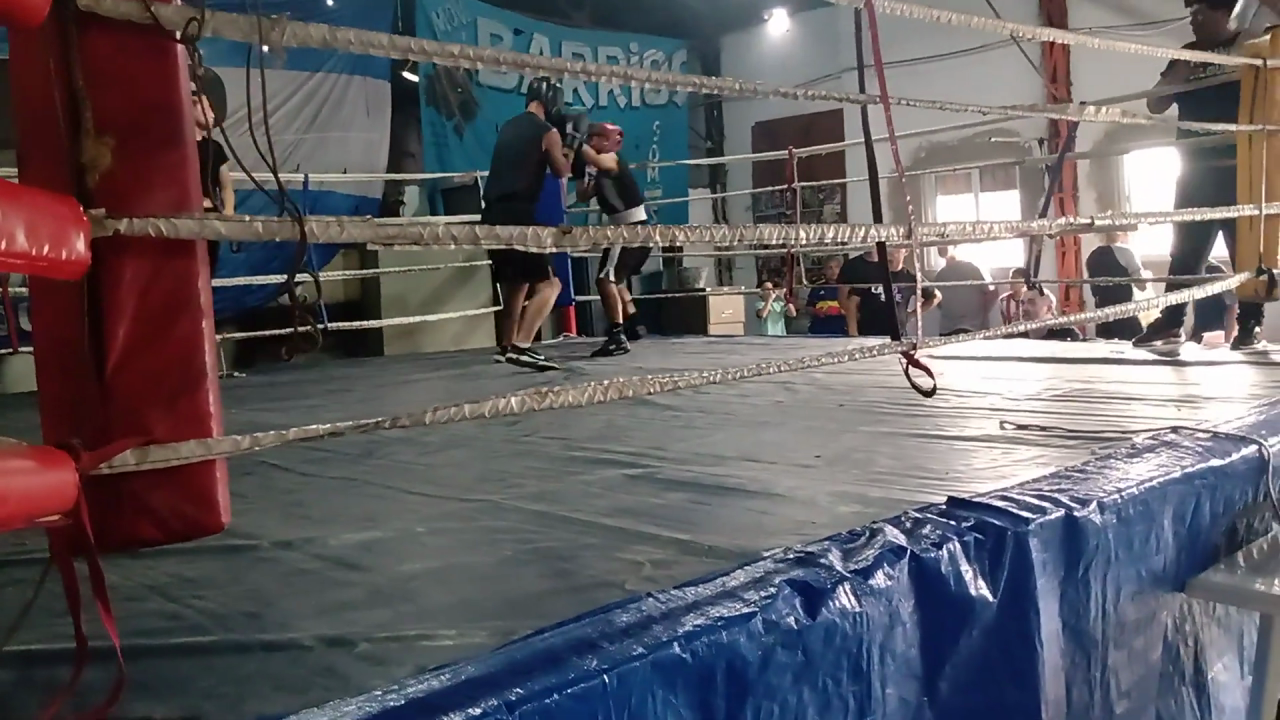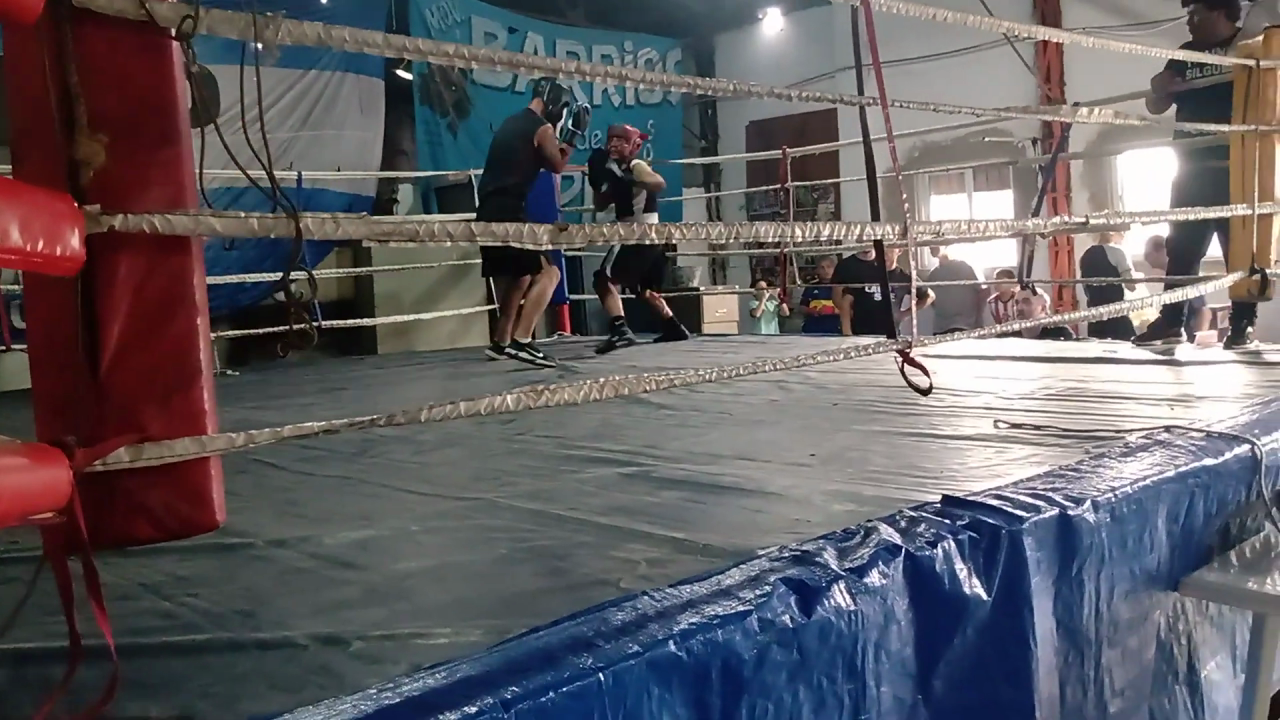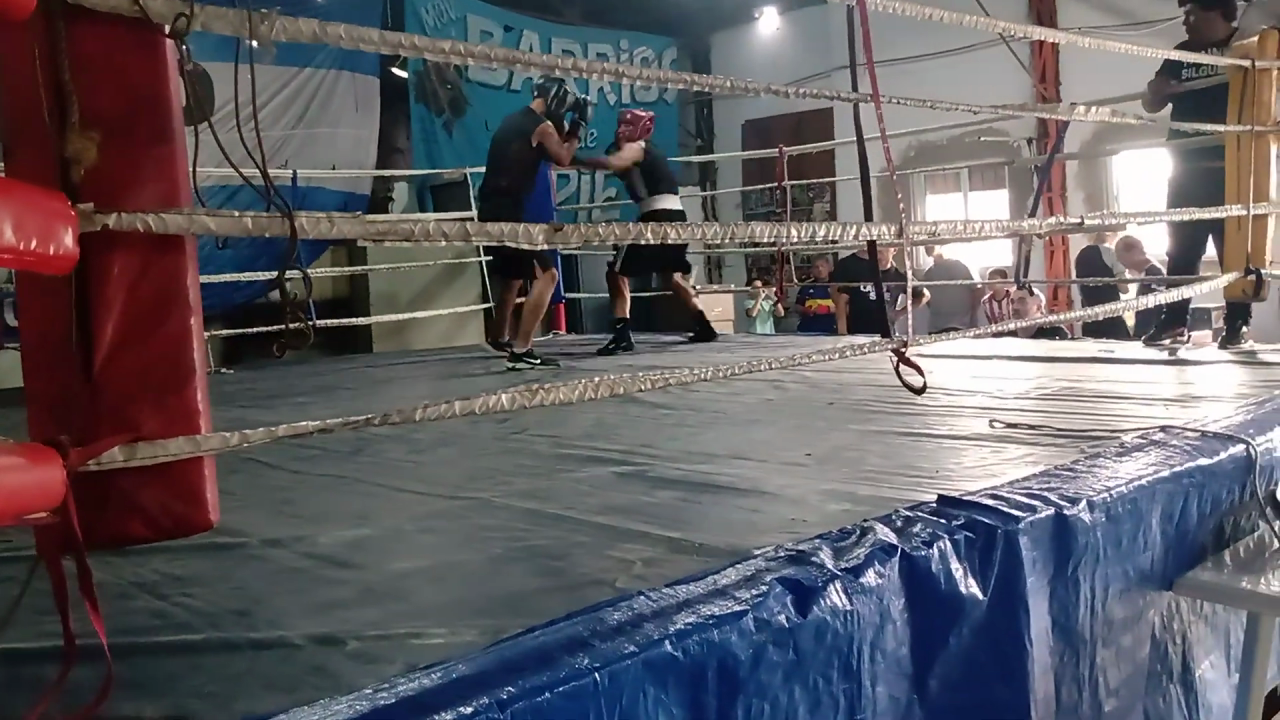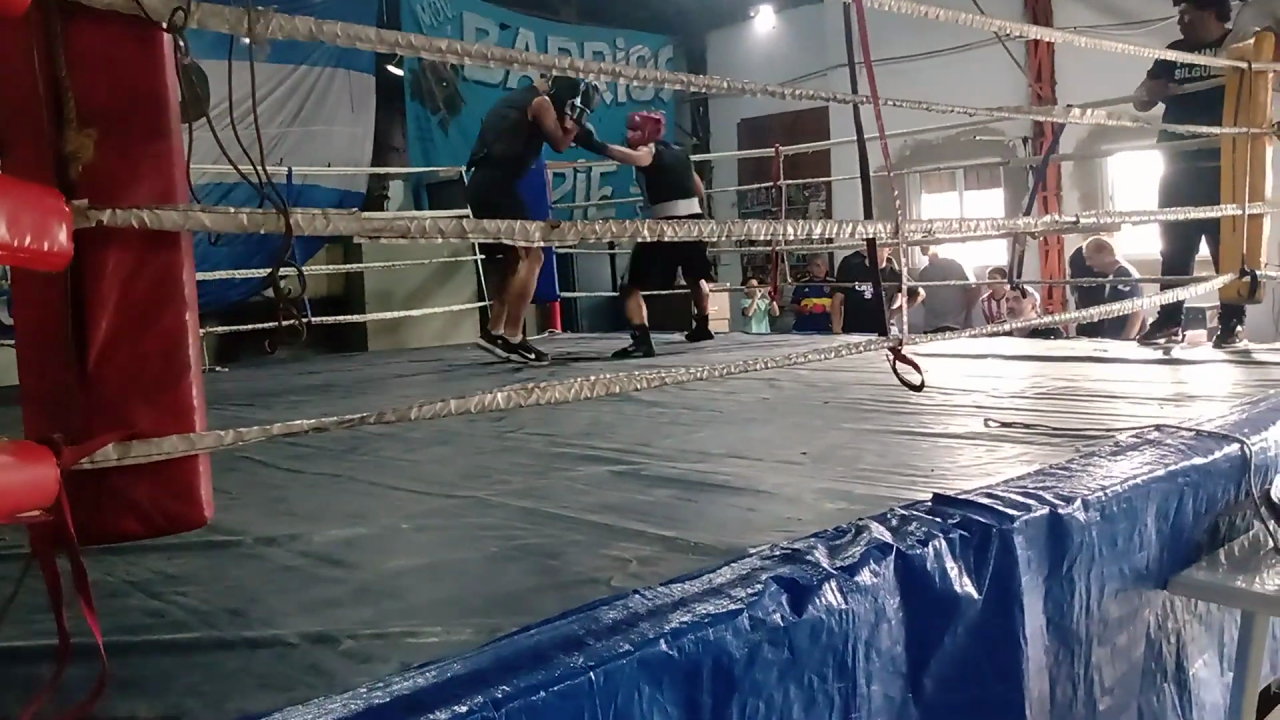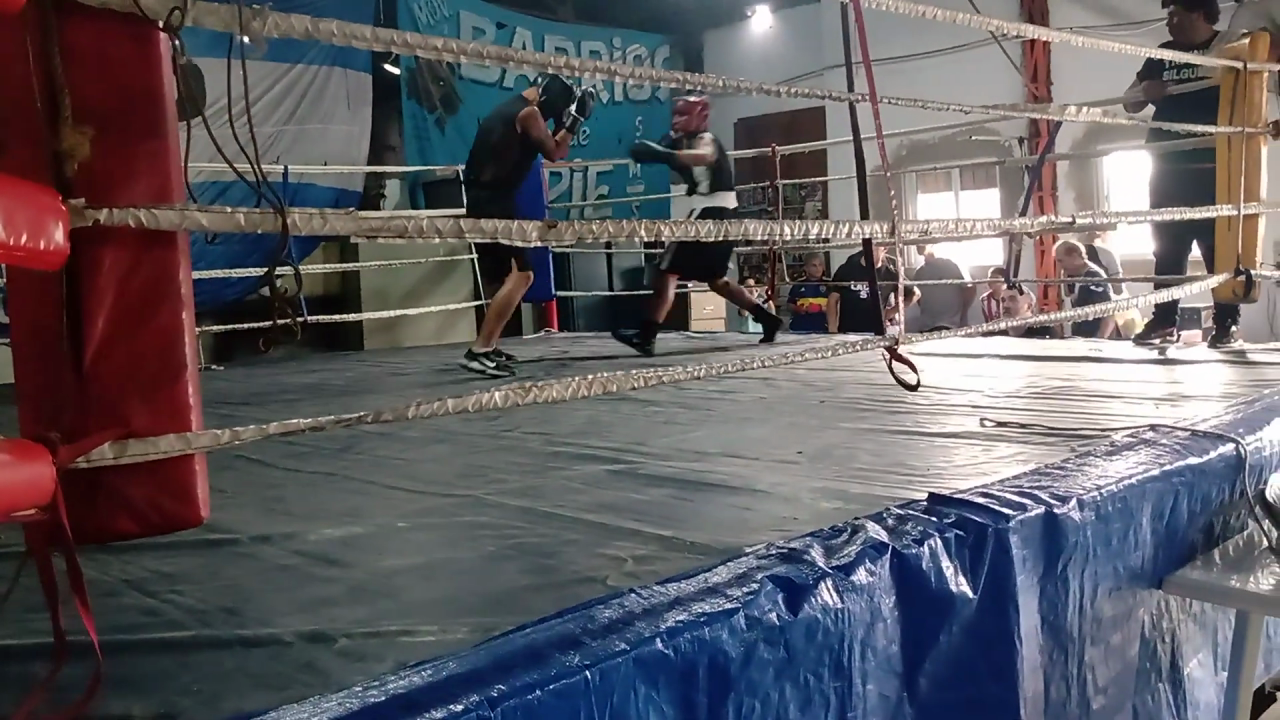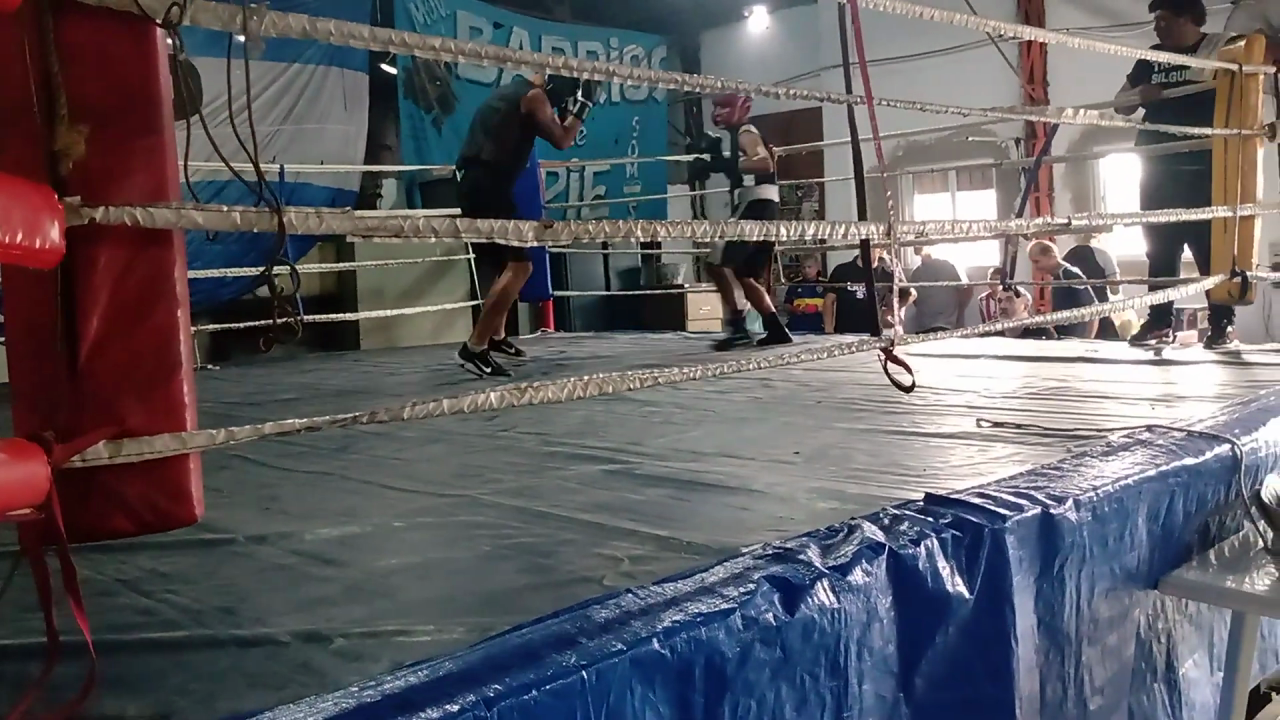
dt=0.2s
person 1, frame 1
right shoulder: (1187, 55)
right elbow: (1155, 105)
right wrist: (1172, 81)
left hip: (1242, 167)
right hip: (1197, 169)
right knee: (1185, 249)
left ankle: (1250, 324)
right ankle: (1170, 321)
person 1, frame 2
right shoulder: (1185, 54)
right elbow: (1156, 107)
right wrist: (1159, 87)
right hip: (1193, 168)
right knee: (1180, 247)
left ankle: (1243, 324)
right ankle: (1171, 321)
person 1, frame 3
right shoulder: (1181, 53)
right elbow: (1151, 105)
right wrist: (1155, 89)
right hip: (1187, 167)
right knee: (1181, 247)
left ankle: (1238, 324)
right ankle: (1174, 321)
person 1, frame 4
right shoulder: (1174, 53)
right elbow: (1140, 103)
right wrist: (1150, 90)
left hip: (1224, 167)
right hip: (1178, 167)
right knee: (1175, 247)
left ankle: (1233, 323)
right ankle: (1169, 320)
person 1, frame 5
right shoulder: (1162, 55)
right elbow: (1129, 104)
right wrist: (1145, 90)
left hip: (1213, 168)
right hip: (1168, 168)
left knee: (1218, 245)
right knee: (1168, 247)
left ankle: (1227, 323)
right ankle: (1164, 320)
person 1, frame 6
left shoulder: (1223, 48)
right shoulder: (1151, 58)
right elbow: (1120, 105)
right wrist: (1139, 94)
left hip: (1203, 169)
right hip: (1158, 169)
left knee: (1209, 245)
right knee: (1160, 249)
left ankle: (1222, 323)
right ankle: (1159, 321)
person 2, frame 1
left shoulder: (509, 127)
right shoulder: (548, 132)
right elbow: (561, 172)
right wrist: (571, 141)
left hip: (493, 215)
right hip: (517, 215)
left knee: (518, 280)
right knee: (549, 283)
left ankle: (507, 346)
right ankle: (522, 347)
person 2, frame 2
left shoulder: (512, 123)
right shoulder: (542, 128)
right elbow: (557, 166)
left wrist: (560, 128)
right wrist: (574, 133)
left hip: (490, 211)
right hip: (507, 211)
left knee: (519, 276)
right knee: (547, 273)
left ankle: (500, 343)
right ankle: (521, 342)
person 2, frame 3
left shoulder: (515, 120)
right shoulder: (542, 126)
left elbow: (548, 152)
right elbow: (562, 159)
left wrist: (567, 127)
right wrist: (578, 126)
left hip: (491, 210)
right hip: (507, 211)
left knee: (514, 275)
right knee: (546, 276)
left ankle: (500, 337)
right ankle: (520, 350)
person 2, frame 4
left shoulder: (516, 98)
right shoulder: (540, 101)
left elbow: (550, 135)
right elbow: (560, 143)
left wrist: (567, 112)
right wrist: (581, 111)
left hip: (483, 184)
right hip: (497, 184)
left knee: (509, 260)
right knee: (531, 257)
left ankle: (495, 331)
right ankle: (512, 339)
person 2, frame 5
left shoulder: (509, 108)
right shoulder: (528, 112)
left elbow: (545, 147)
right elbow: (554, 153)
left wrist: (564, 121)
right wrist: (575, 119)
left hip: (484, 201)
right hip: (493, 203)
left knee: (511, 275)
right knee: (520, 276)
left ankle: (487, 346)
right ankle: (479, 350)
person 2, frame 6
left shoulder: (512, 91)
right shoulder: (534, 94)
left elbow: (553, 127)
right elbow: (561, 139)
left wrist: (567, 107)
right wrist: (584, 104)
left hip: (479, 184)
right hip: (487, 186)
left knee: (512, 265)
right knee: (519, 267)
left ankle: (495, 338)
right ankle: (475, 347)
person 3, frame 1
left shoulder: (612, 159)
right shoulder: (595, 171)
left elbow: (595, 160)
right elbow: (582, 196)
right wrist: (579, 174)
left hip: (631, 228)
right hip: (629, 228)
left knee: (605, 279)
right knee: (615, 279)
left ankle: (618, 337)
right ankle: (631, 325)
person 3, frame 2
left shoulder: (636, 166)
right shoulder: (610, 172)
left elbow: (659, 183)
right elbow: (600, 205)
left wrist: (627, 180)
right wrist: (596, 182)
left knee: (604, 280)
right knee: (642, 288)
left ankle: (620, 330)
right ankle: (674, 327)
person 3, frame 3
left shoulder: (635, 147)
right shoulder: (651, 152)
left elbow: (613, 164)
left wrist: (577, 160)
right wrist: (625, 172)
left hip: (655, 218)
right hip: (676, 216)
left knee: (617, 275)
right knee: (672, 275)
left ankle: (622, 333)
right ankle: (703, 326)
person 3, frame 4
left shoulder: (649, 151)
right shoulder: (678, 153)
left elbow: (634, 159)
right elbow: (699, 189)
left wrist: (595, 144)
left hip: (668, 224)
right hip: (695, 219)
left knee: (632, 288)
right knee: (696, 277)
left ankle: (642, 341)
right ankle: (702, 326)
person 3, frame 5
left shoulder: (703, 139)
right shoulder: (687, 142)
left elbow: (705, 157)
left wrist: (665, 155)
right wrist: (667, 152)
left hip: (709, 214)
right hip: (723, 215)
left knee: (667, 272)
right knee: (715, 278)
left ankle: (646, 335)
right ankle: (766, 317)
person 3, frame 6
left shoulder: (746, 133)
right shoulder: (738, 136)
left elbow: (765, 164)
left wrist: (727, 164)
right wrist: (721, 163)
left hip: (754, 207)
right hip: (763, 209)
left knee: (717, 263)
right knee: (745, 275)
left ankle: (737, 325)
right ankle: (777, 328)
